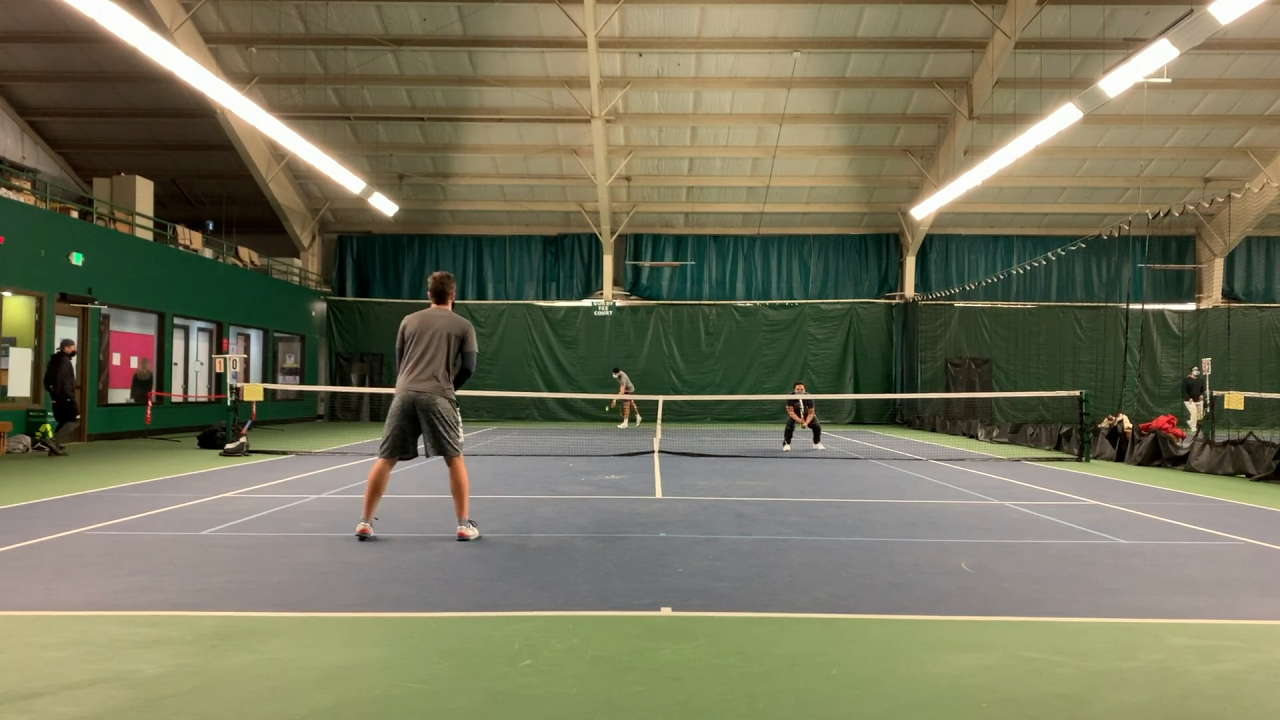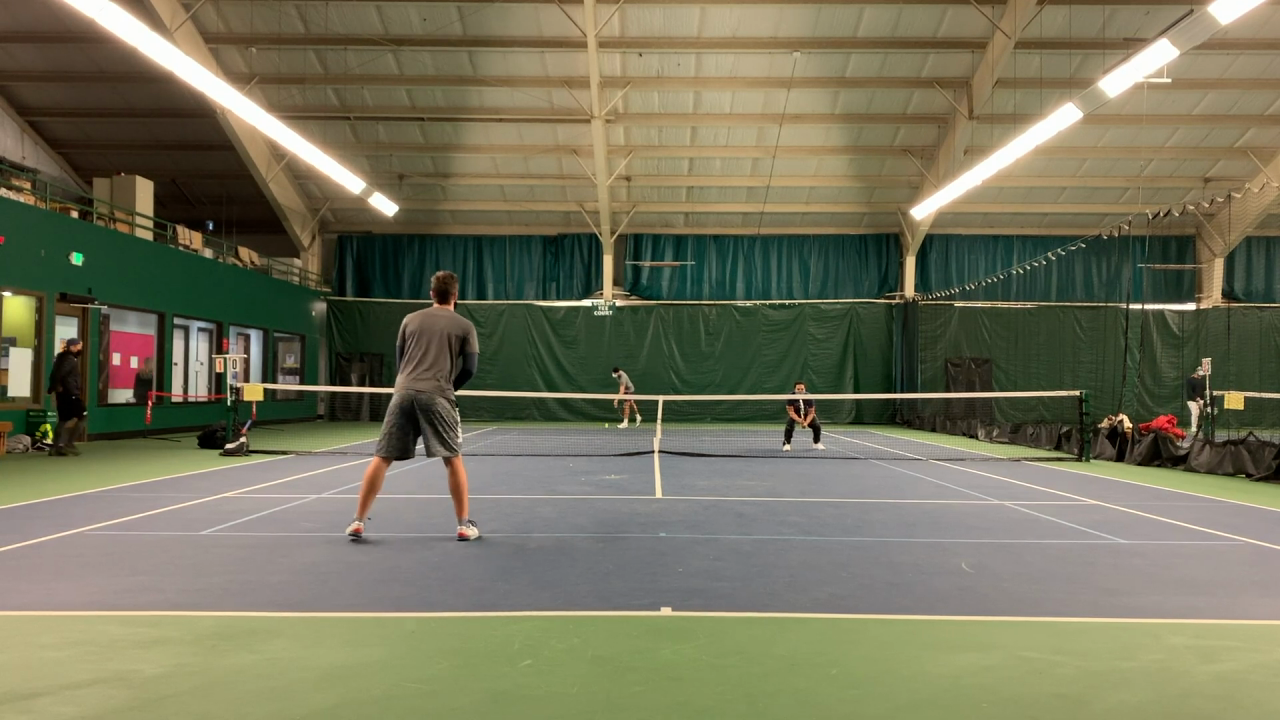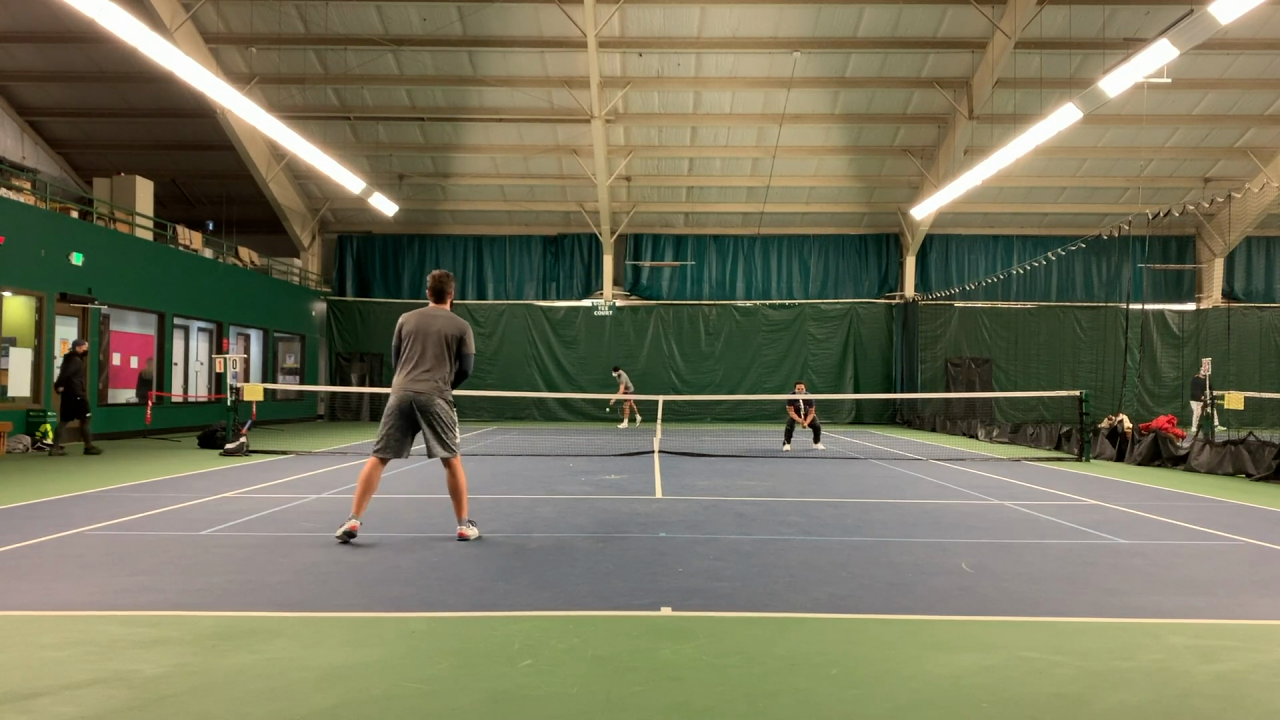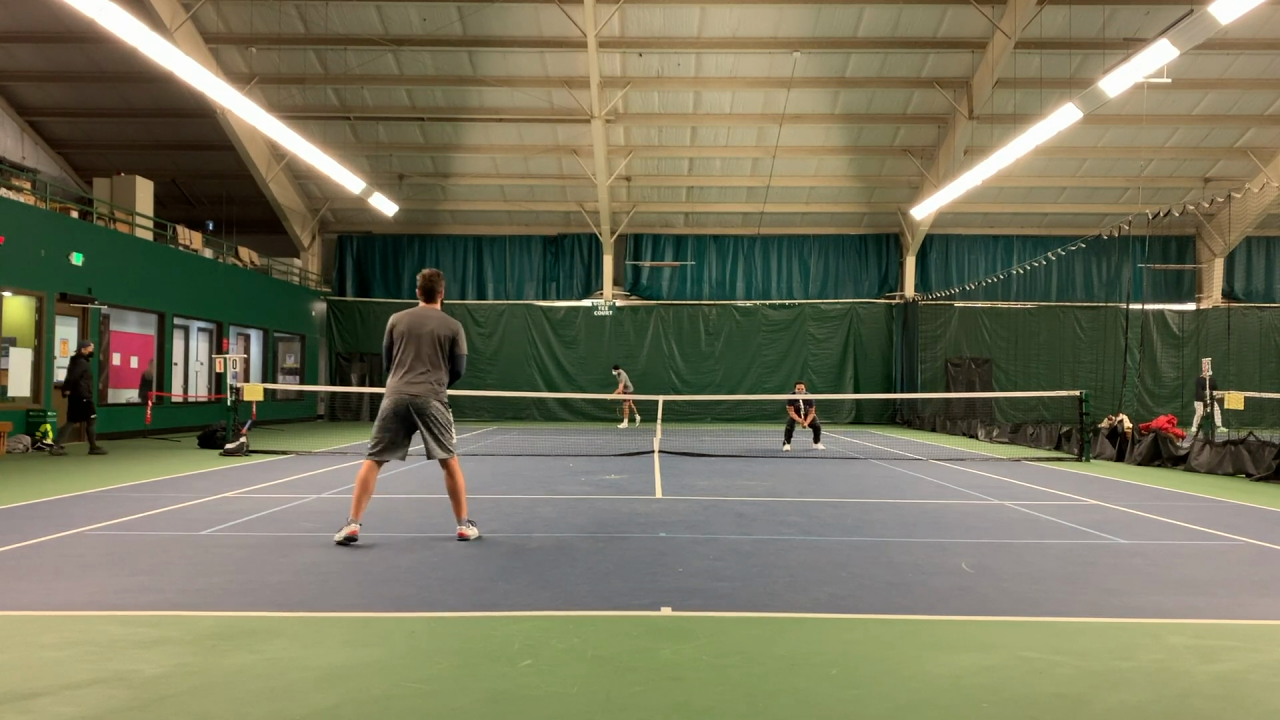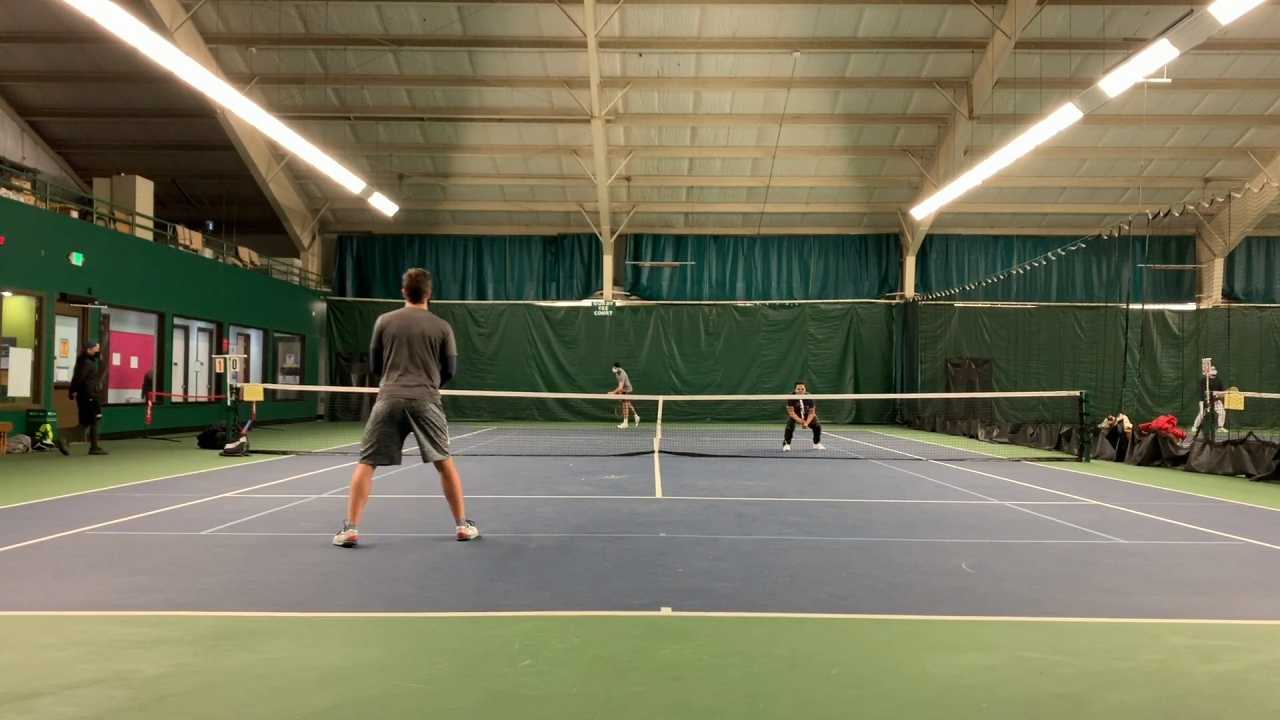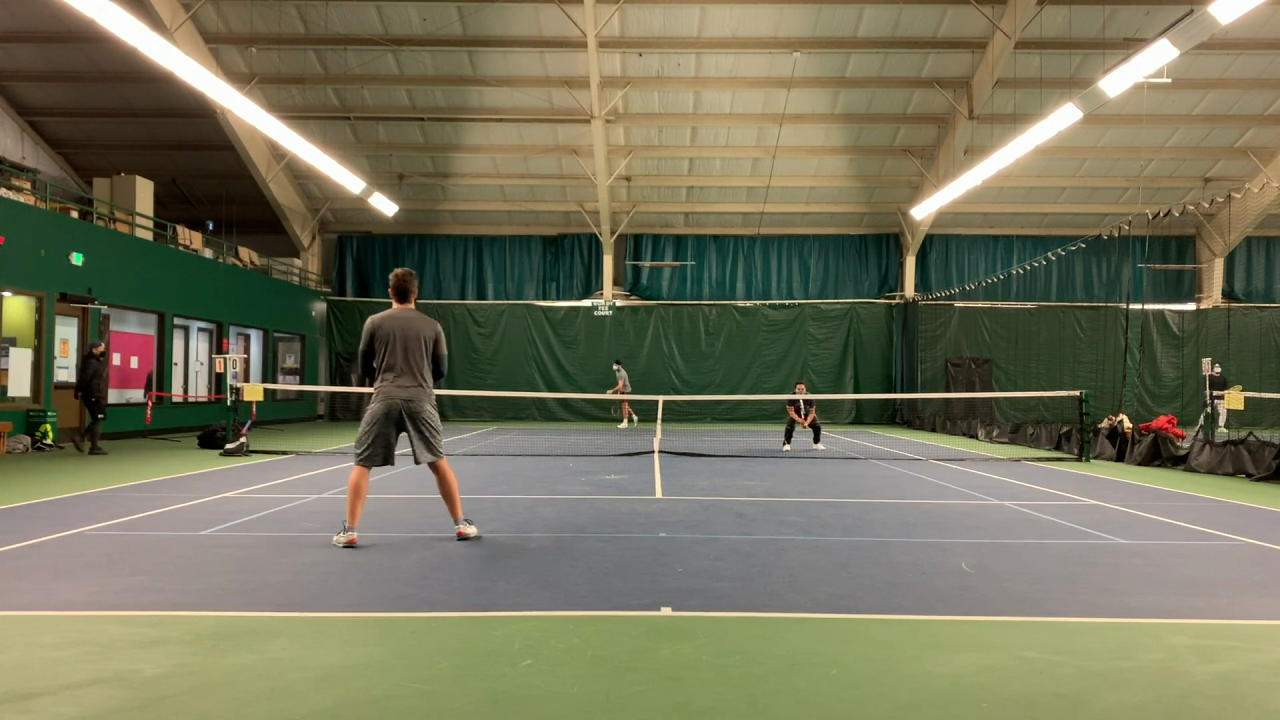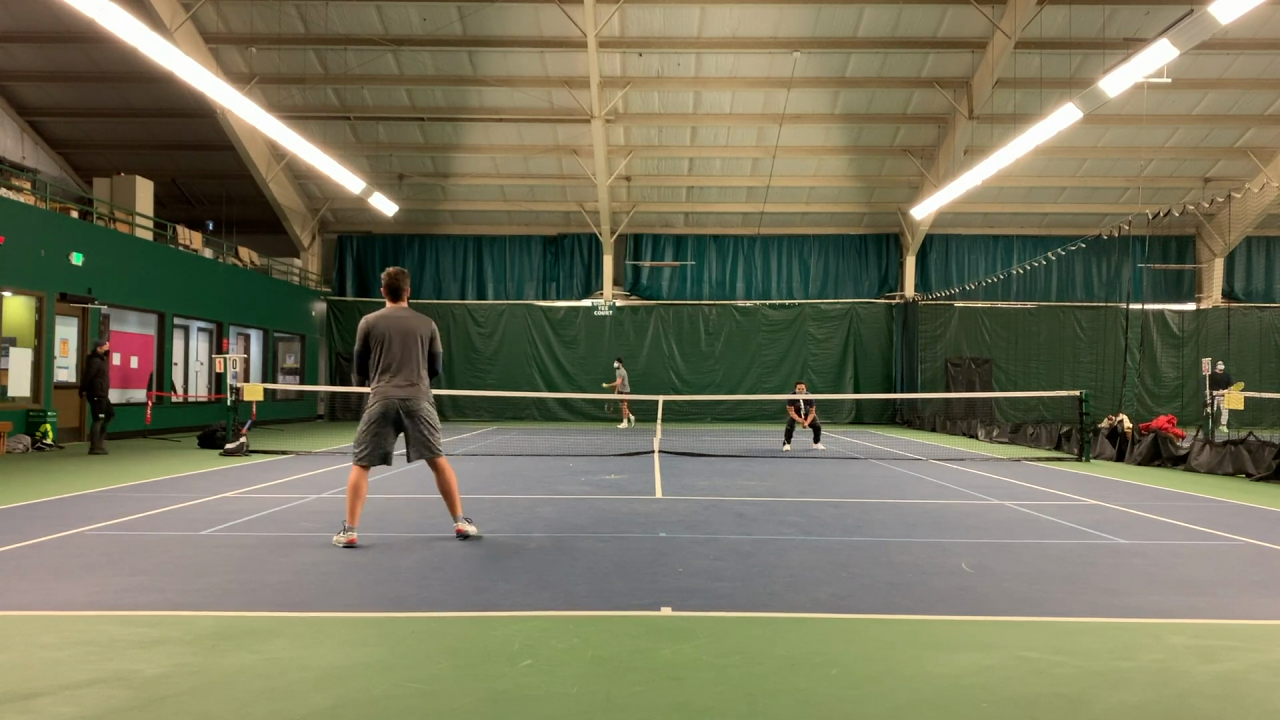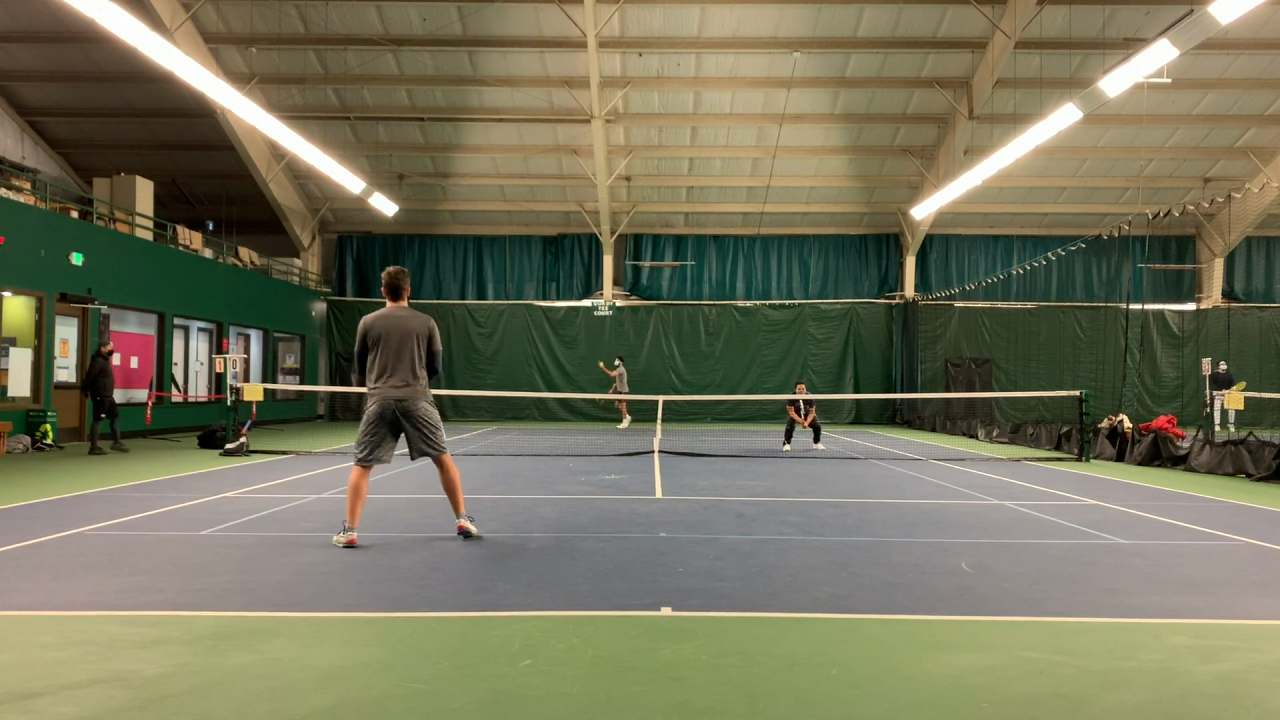
dt=0.1s
person 1, frame 1
left shoulder: (409, 321)
right shoulder: (464, 326)
right elbow: (468, 368)
left hip: (404, 394)
right hip: (437, 397)
left knee: (385, 459)
right knee: (455, 460)
left ankle: (365, 522)
right ankle: (464, 525)
person 1, frame 2
left shoulder: (410, 320)
right shoulder: (465, 326)
right elbow: (470, 369)
left hip: (404, 393)
right hip: (437, 397)
left knee: (382, 458)
right knee: (453, 460)
left ankle: (359, 521)
right ankle: (464, 525)
person 1, frame 3
left shoulder: (406, 320)
right shoulder: (461, 327)
left elbow: (397, 359)
right elbow: (465, 369)
left hip: (402, 394)
right hip: (436, 398)
left knee: (378, 458)
right knee: (452, 460)
left ankle: (354, 520)
right ankle: (464, 525)
person 1, frame 4
left shoulder: (396, 320)
right shoulder: (453, 327)
left elbow: (387, 362)
right elbow: (458, 370)
left hip: (396, 396)
right hip: (431, 399)
left knee: (373, 460)
right knee: (450, 461)
left ankle: (353, 524)
right ankle: (463, 525)
person 1, frame 5
left shoulder: (384, 321)
right shoulder: (442, 327)
left elbow: (374, 364)
right elbow: (449, 371)
left hip: (389, 400)
right hip: (426, 402)
left knee: (367, 463)
right knee: (444, 463)
left ankle: (350, 529)
right ankle: (462, 525)
person 1, frame 6
left shoulder: (375, 322)
right shoulder: (433, 326)
left elbow: (364, 367)
right elbow: (441, 370)
left hip: (384, 401)
right hip: (421, 402)
left knee: (362, 464)
right knee: (439, 464)
left ankle: (350, 531)
right ankle: (461, 524)
person 1, frame 7
left shoulder: (368, 322)
right shoulder: (427, 324)
left elbow: (359, 369)
right elbow: (436, 368)
left hip: (382, 401)
right hip: (418, 401)
left knee: (361, 465)
right knee: (438, 461)
left ankle: (350, 530)
right ankle: (461, 522)
person 1, frame 8
left shoulder: (368, 322)
right shoulder: (426, 322)
left elbow: (360, 370)
right elbow: (435, 367)
left hip: (380, 401)
right hip: (417, 401)
left knee: (362, 466)
right knee: (443, 459)
left ankle: (350, 531)
right ankle: (462, 519)
